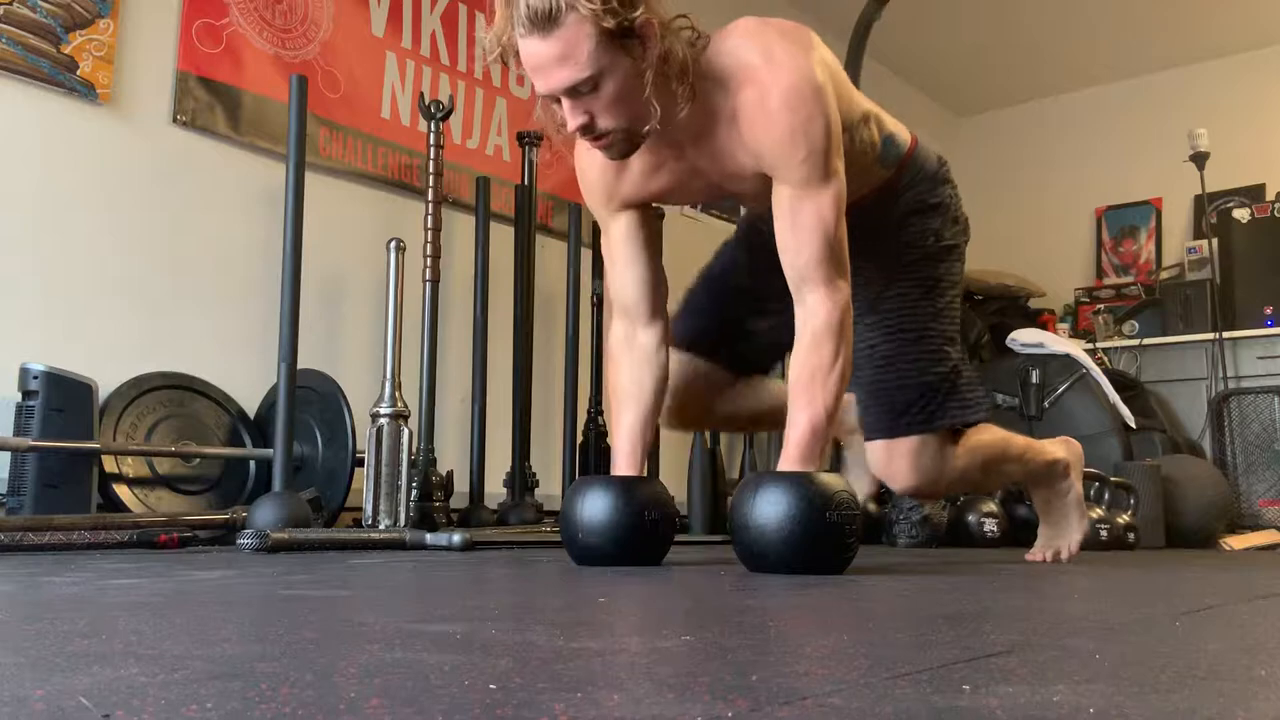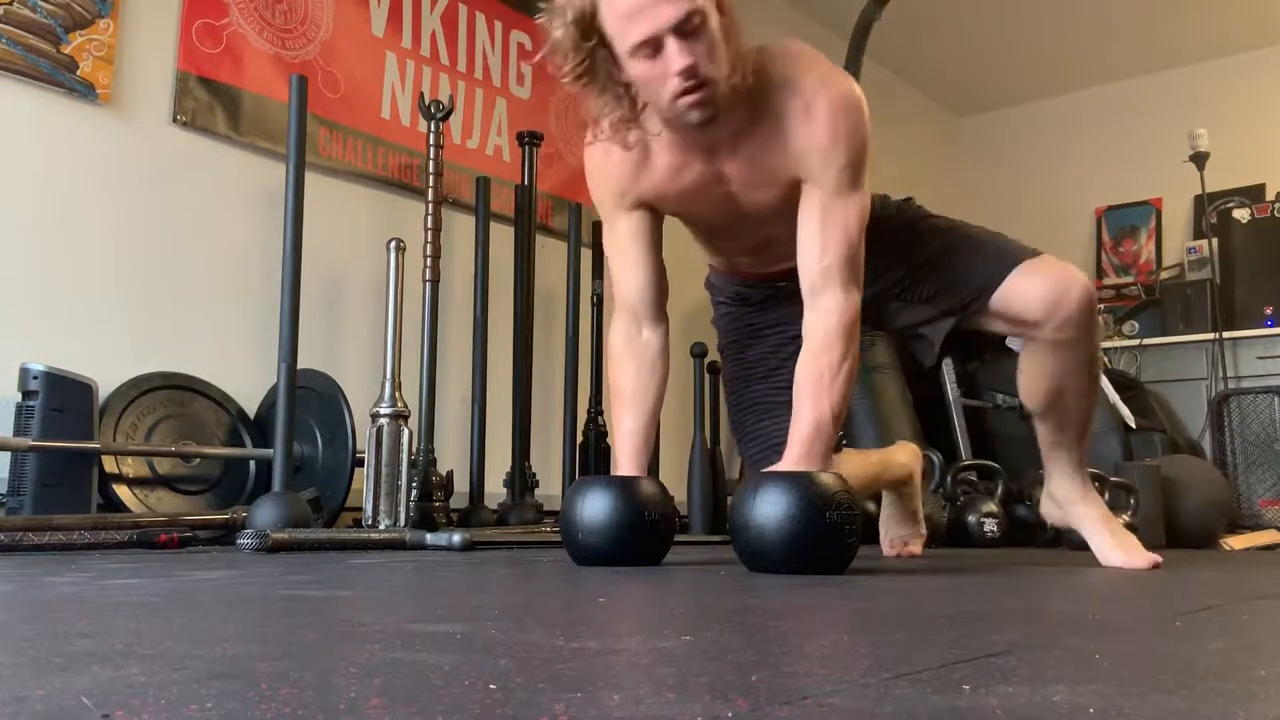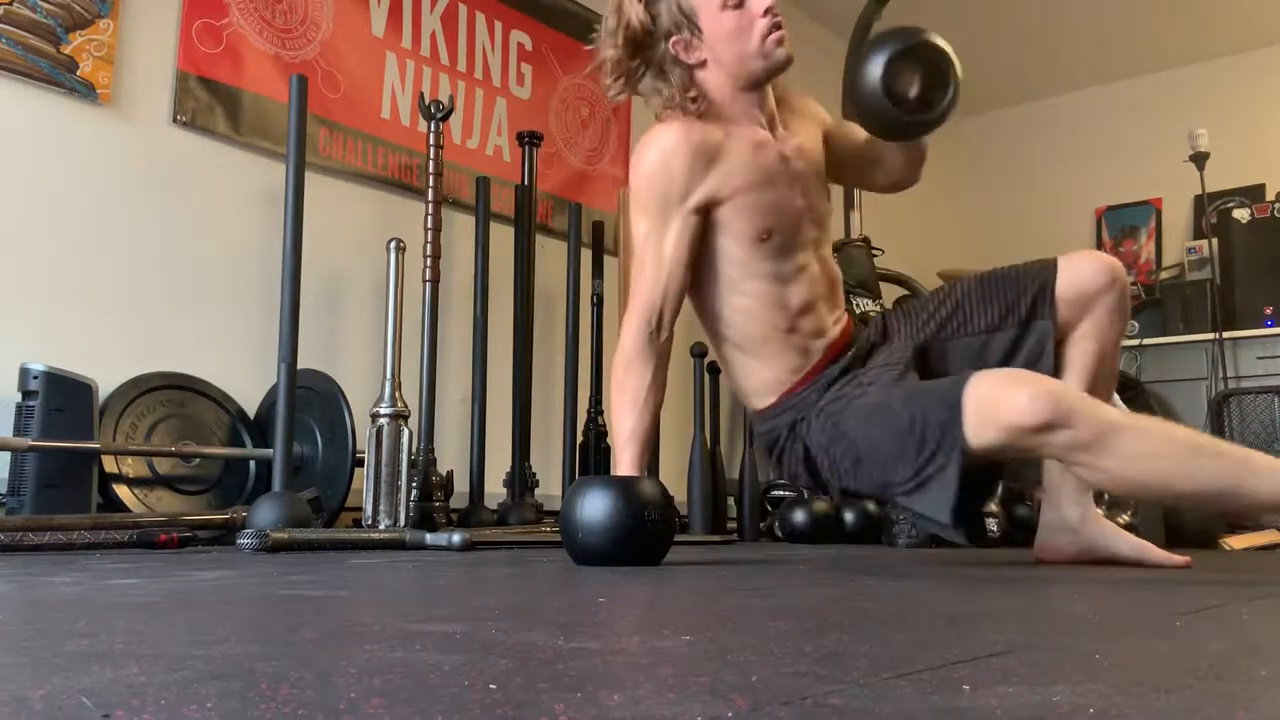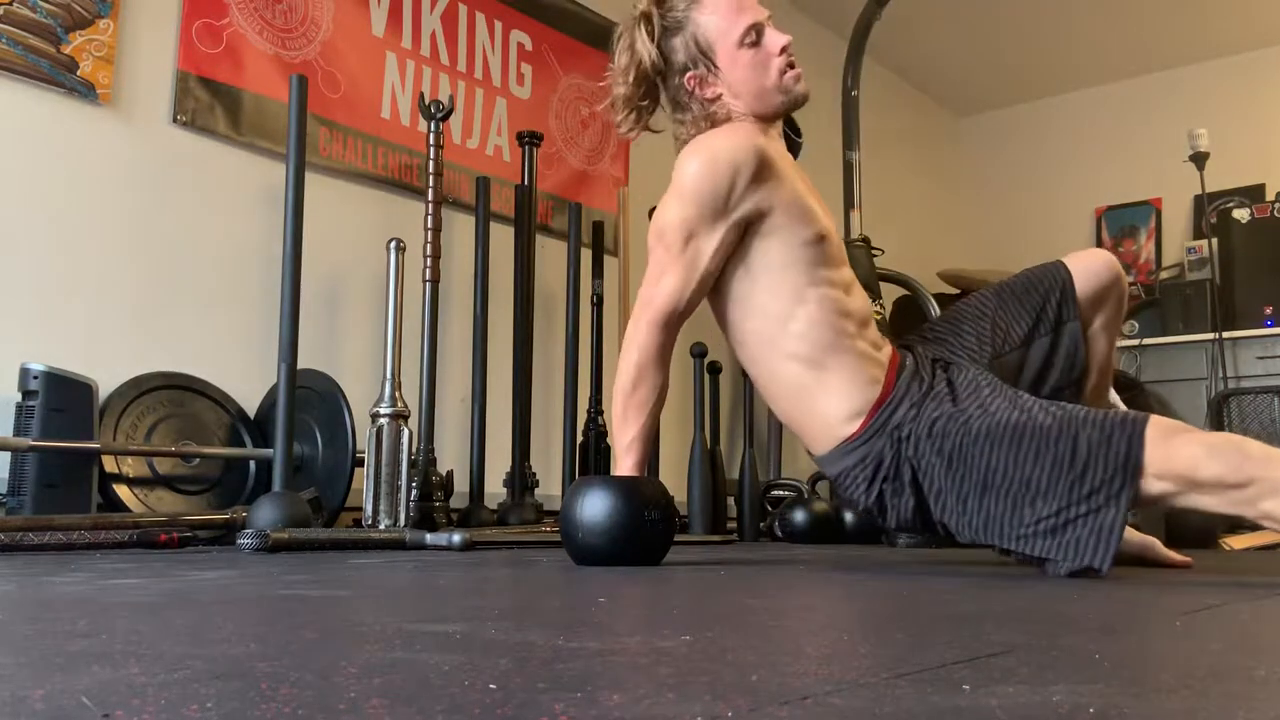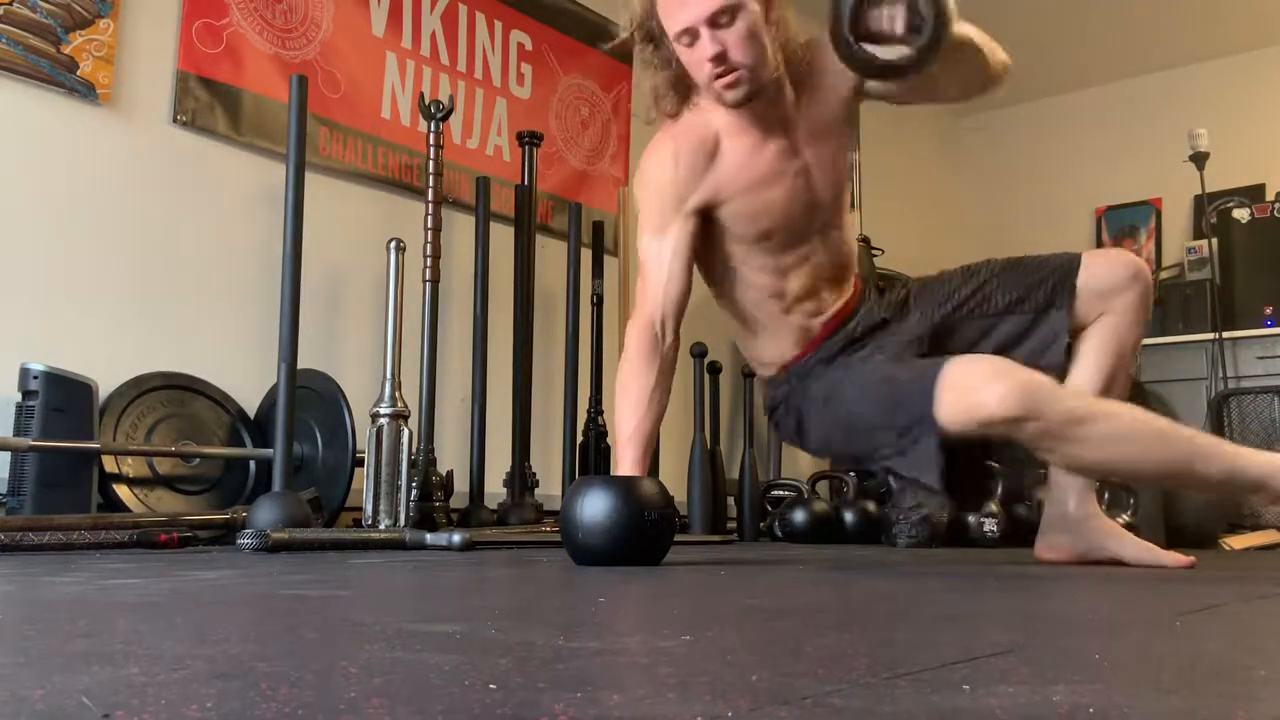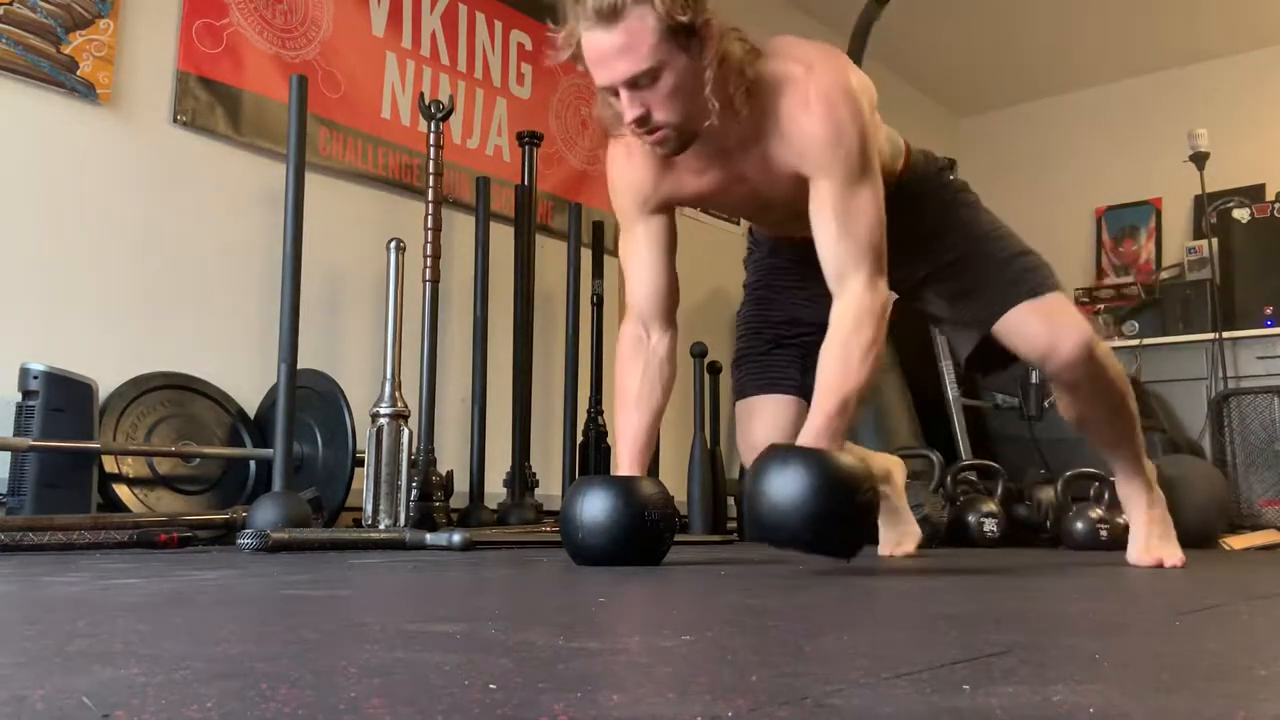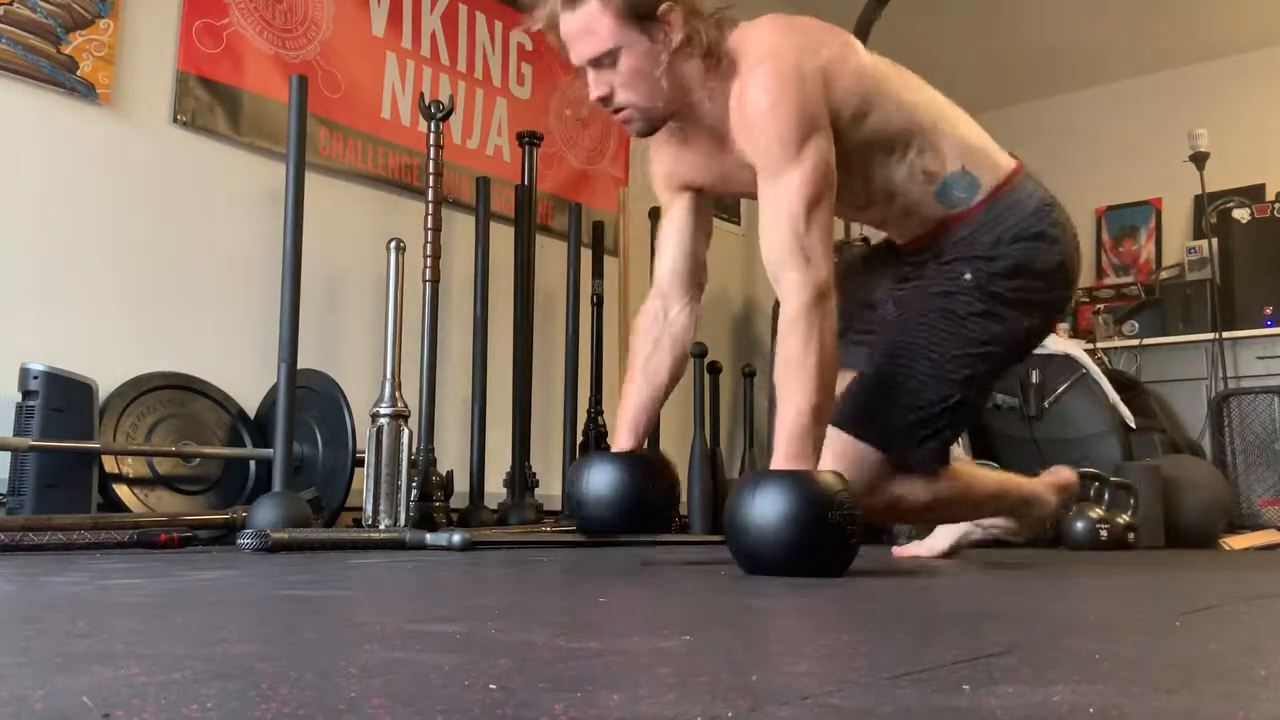
dt=0.7s
person 1, frame 1
left shoulder: (771, 84)
right shoulder: (603, 159)
left elbow: (824, 300)
right elbow: (637, 324)
left wrist: (796, 478)
right wrist: (624, 486)
left hip: (898, 205)
right hip: (782, 218)
left knee: (909, 469)
right knee: (672, 393)
left ankle: (1055, 467)
right ankle: (852, 414)
person 1, frame 2
left shoulder: (817, 99)
right shoulder: (618, 153)
left elbow: (832, 307)
right elbow: (638, 327)
left wrist: (802, 469)
left hip: (867, 239)
right hip: (752, 288)
left knee: (1064, 298)
left ankle: (1068, 487)
right ankle: (896, 472)
person 1, frame 3
left shoulder: (787, 114)
right shoulder: (679, 150)
left elbow: (893, 171)
right elbow: (646, 325)
left hip: (871, 351)
right hip: (820, 417)
left knee: (1096, 279)
right knee: (1027, 407)
left ankle: (1067, 517)
person 1, frame 4
left shoulder: (752, 158)
right shoulder: (726, 154)
right elbow: (654, 319)
left hip: (913, 376)
right hip: (899, 443)
left knee: (1097, 274)
right knee: (1207, 463)
left ankle: (1083, 516)
person 1, frame 5
left shoulder: (825, 71)
right shoulder: (681, 156)
left elbow: (989, 71)
right elbow: (654, 326)
right wrist: (629, 487)
left hip: (891, 313)
right hip: (814, 376)
left knee: (1121, 279)
right knee: (1002, 394)
left ankle: (1070, 516)
person 1, frame 6
left shoulder: (814, 96)
right shoulder: (635, 160)
left elbow: (862, 291)
right elbow: (647, 328)
left wrist: (817, 445)
left hip: (908, 201)
right hip: (788, 245)
left knee: (1068, 345)
right knee: (768, 458)
left ankle: (1140, 492)
right ankle: (879, 476)
person 1, frame 7
left shoulder: (771, 80)
right shoulder: (676, 145)
left elbow: (806, 290)
right elbow: (672, 305)
left wrist: (792, 475)
right wrist: (622, 448)
left hip: (1006, 242)
right hip: (959, 233)
left knee: (834, 477)
right knee: (813, 358)
left ankle: (1030, 497)
right ankle: (959, 496)
